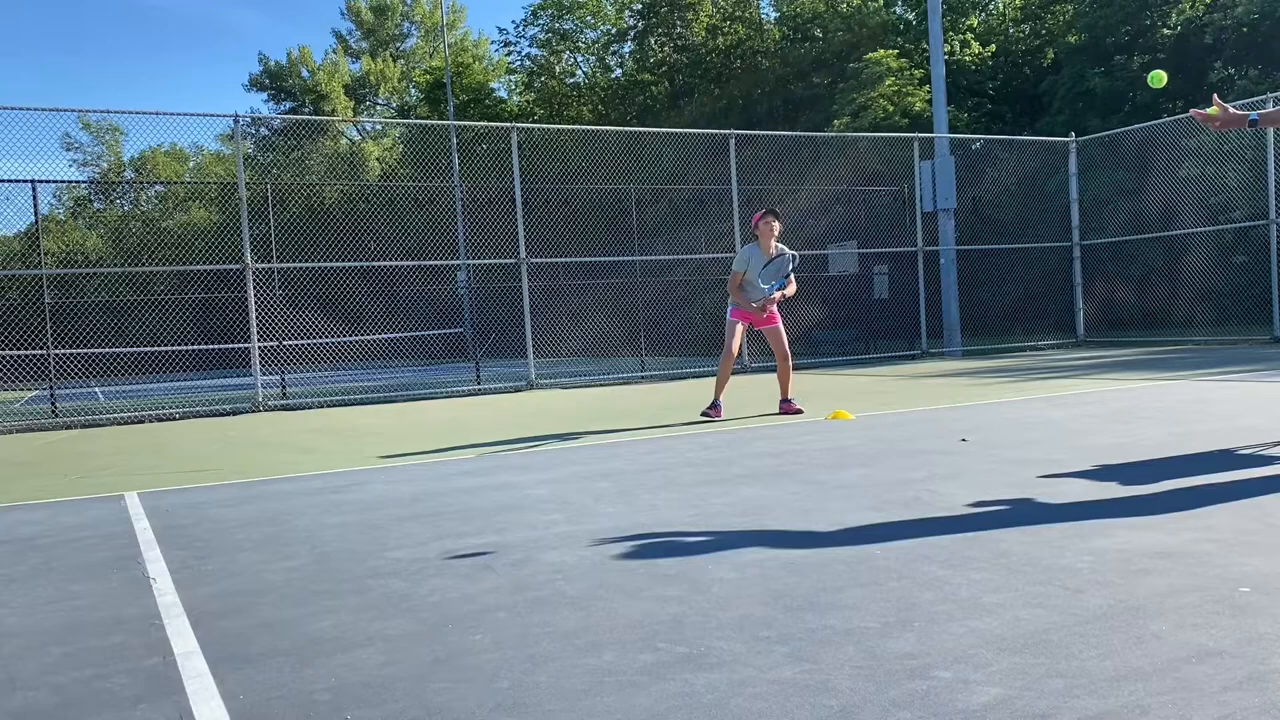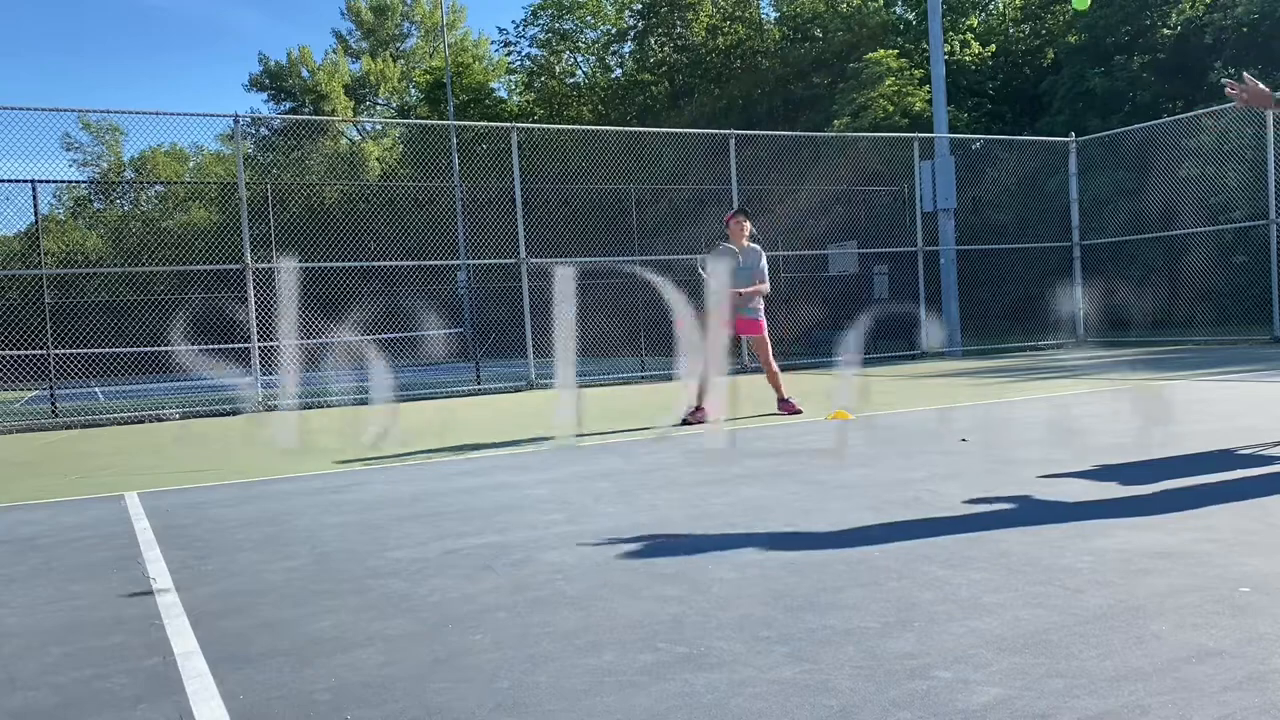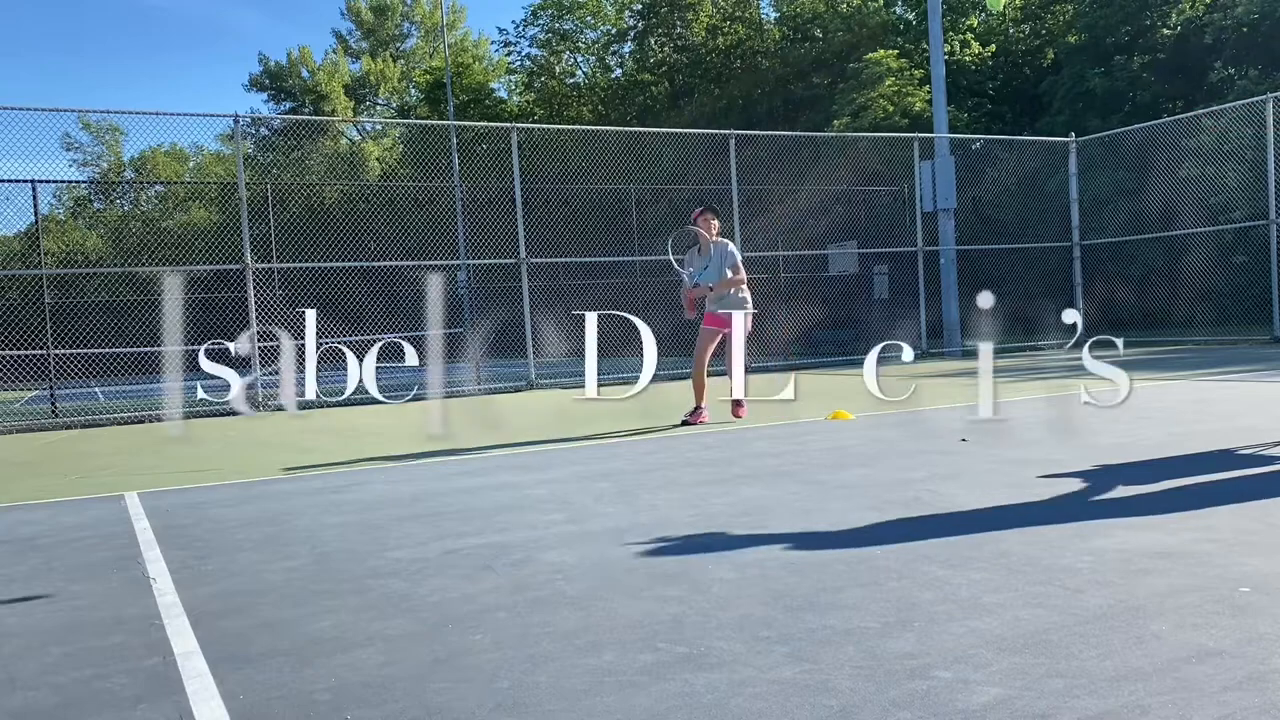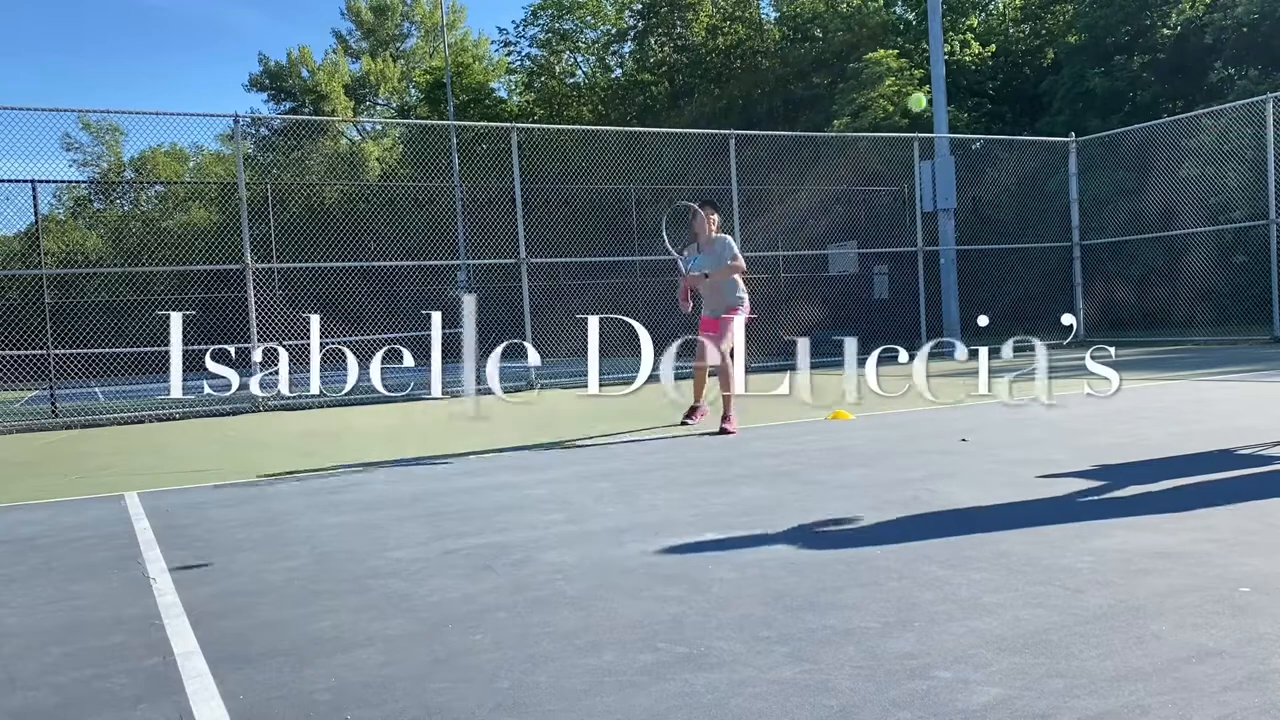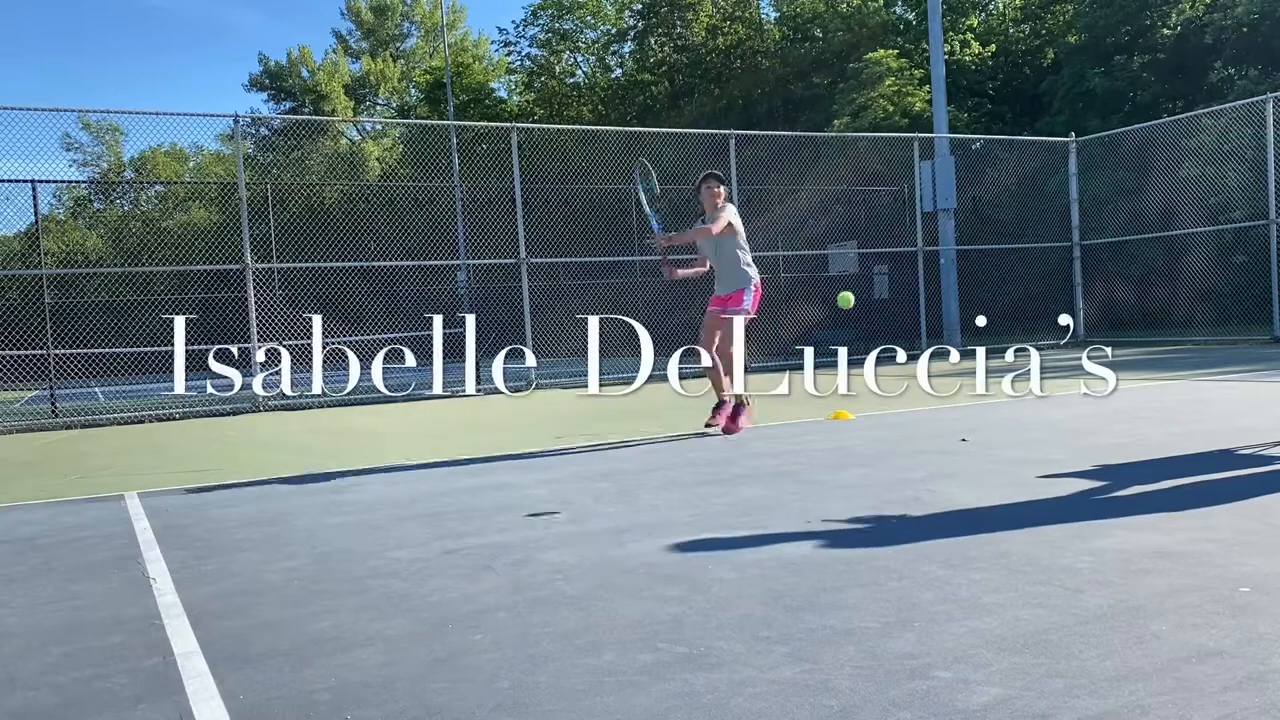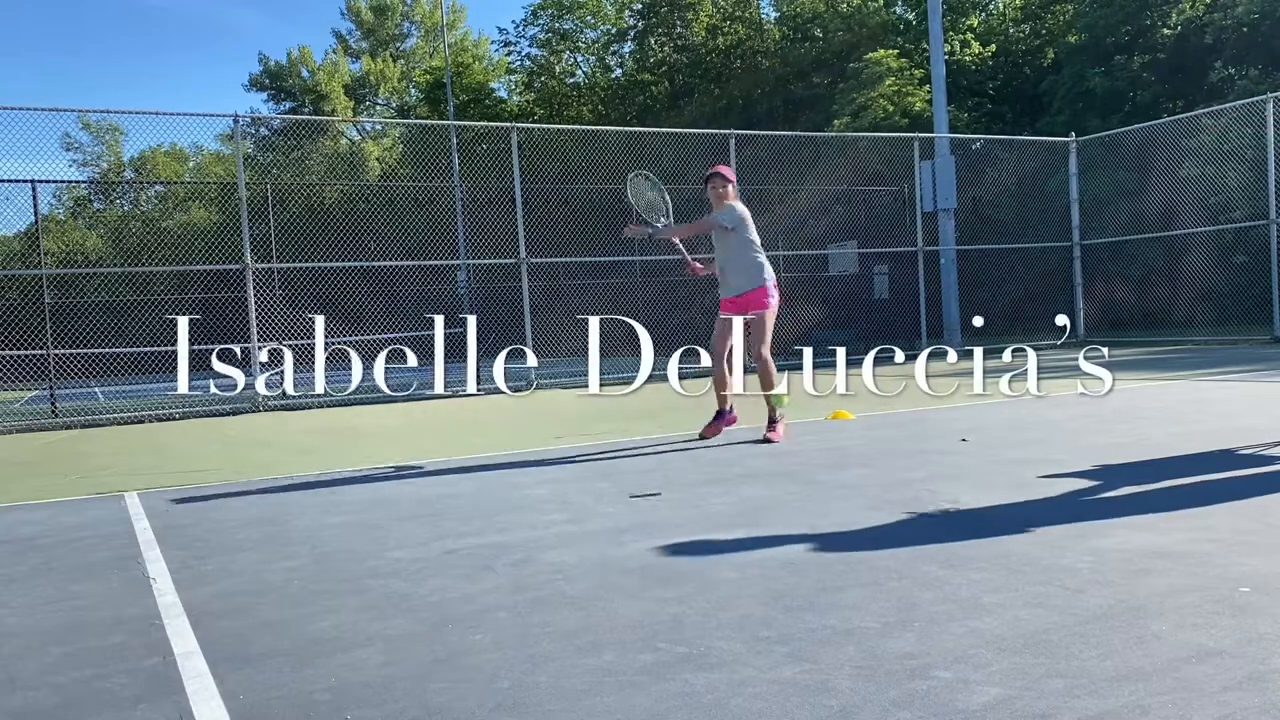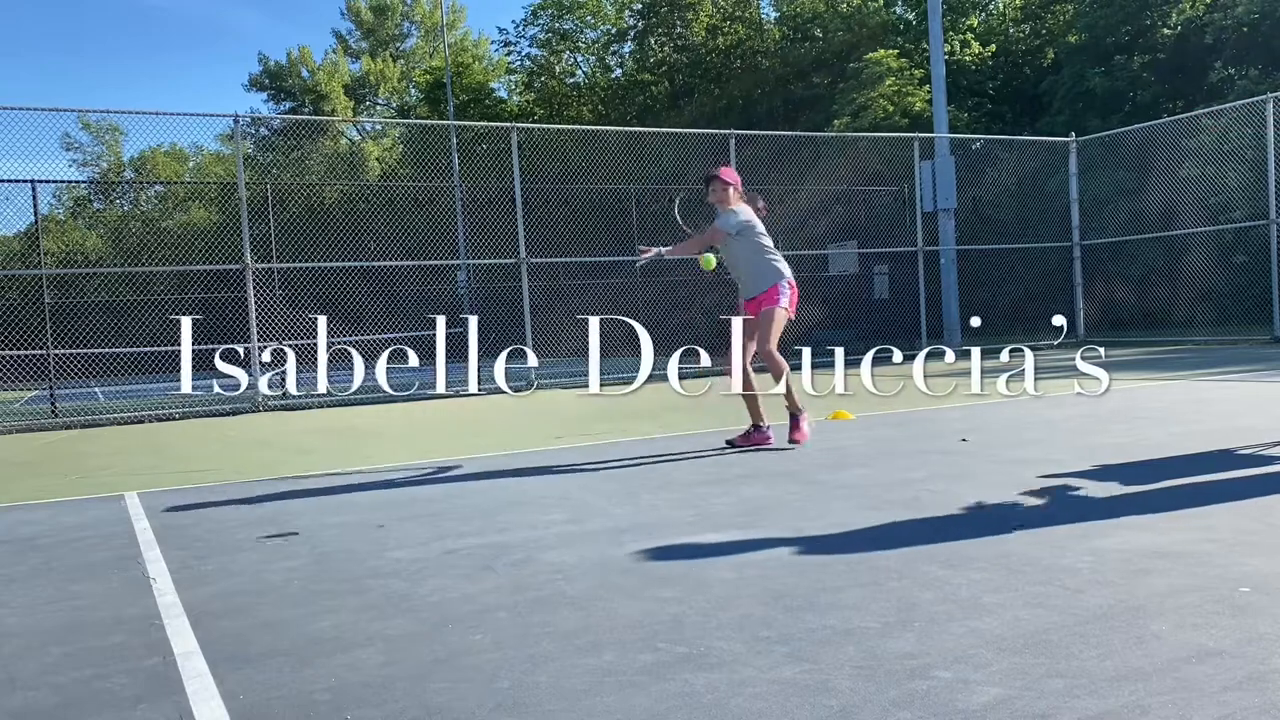
dt=0.2s
person 1, frame 1
left shoulder: (783, 253)
right shoulder: (747, 252)
left elbow: (792, 286)
right elbow: (732, 287)
left wrist: (780, 294)
right wrist: (752, 306)
left hip: (768, 309)
right hip: (741, 307)
left knee: (784, 354)
right knee: (730, 351)
left ankle: (786, 400)
right ankle: (716, 402)
person 1, frame 2
left shoulder: (756, 252)
right shoulder: (719, 256)
left elbow: (765, 287)
left wrist: (740, 293)
left hip: (752, 313)
left knee: (768, 362)
left ankle: (783, 399)
right ankle: (700, 408)
person 1, frame 3
left shoulder: (726, 247)
right shoulder: (691, 256)
left elbow: (741, 278)
right elbow: (687, 291)
left wrist: (708, 289)
right wrist: (689, 307)
left hip: (738, 306)
right hip: (713, 312)
left knee: (732, 352)
right knee: (699, 360)
left ankle: (738, 397)
right ankle: (700, 408)
person 1, frame 4
left shoulder: (725, 242)
right shoulder: (690, 253)
left elbow: (740, 268)
right elbow: (686, 288)
left wrist: (704, 275)
right wrist: (685, 300)
left hip: (735, 307)
right hip: (710, 313)
left knee: (721, 352)
right knee: (700, 365)
left ankle: (728, 414)
right ankle: (697, 404)
person 1, frame 5
left shoulder: (728, 212)
right shoulder: (700, 224)
left elbow: (710, 232)
left wrist: (669, 239)
right wrist: (679, 272)
left hip: (744, 289)
right hip: (721, 292)
left knee: (725, 347)
right knee: (705, 346)
left ankle: (740, 403)
right ankle: (723, 402)
person 1, frame 6
left shoulder: (733, 209)
right shoulder: (719, 219)
left elbow: (692, 229)
left wrist: (650, 230)
right wrist: (705, 268)
left hip: (760, 289)
right hip: (732, 295)
left knee: (760, 352)
right knee: (718, 352)
left ankle: (775, 419)
right ankle: (724, 412)
person 1, frame 7
left shoulder: (732, 214)
right shoulder: (735, 216)
left elbow: (697, 242)
left wrist: (661, 250)
left hip: (776, 285)
right hip: (753, 298)
left knee: (766, 348)
left ankle: (797, 413)
right ankle: (760, 428)
